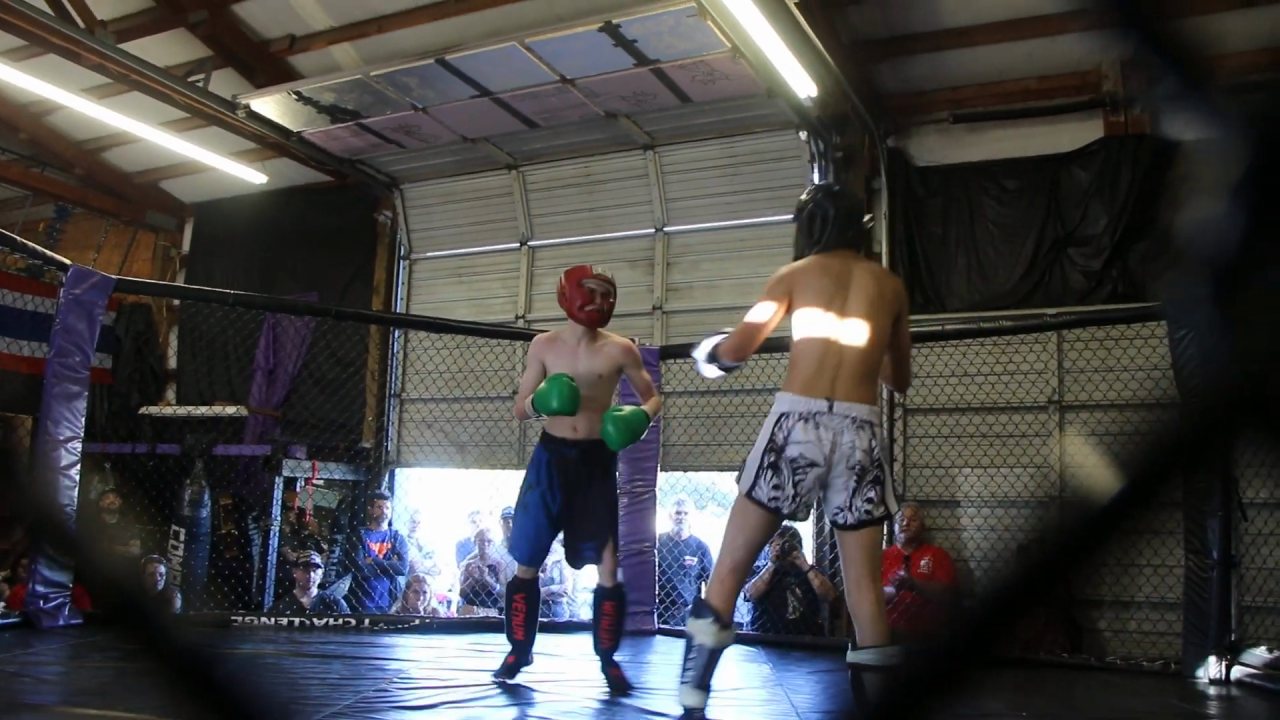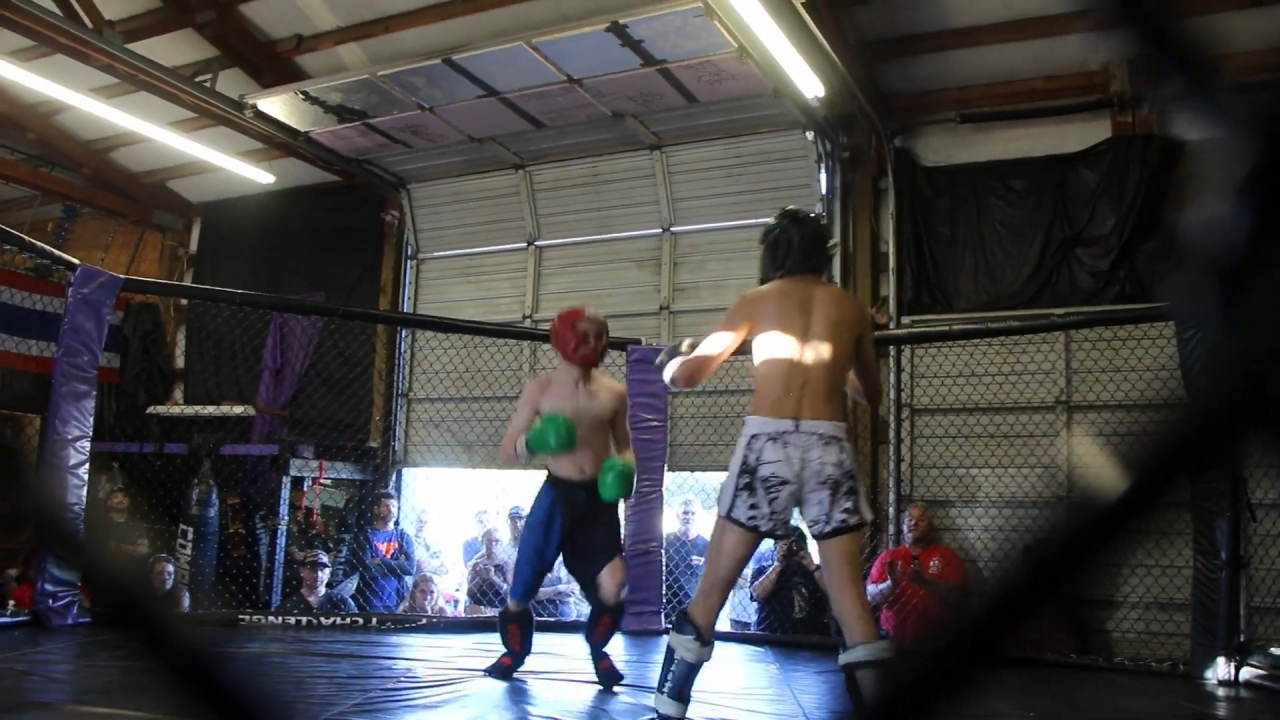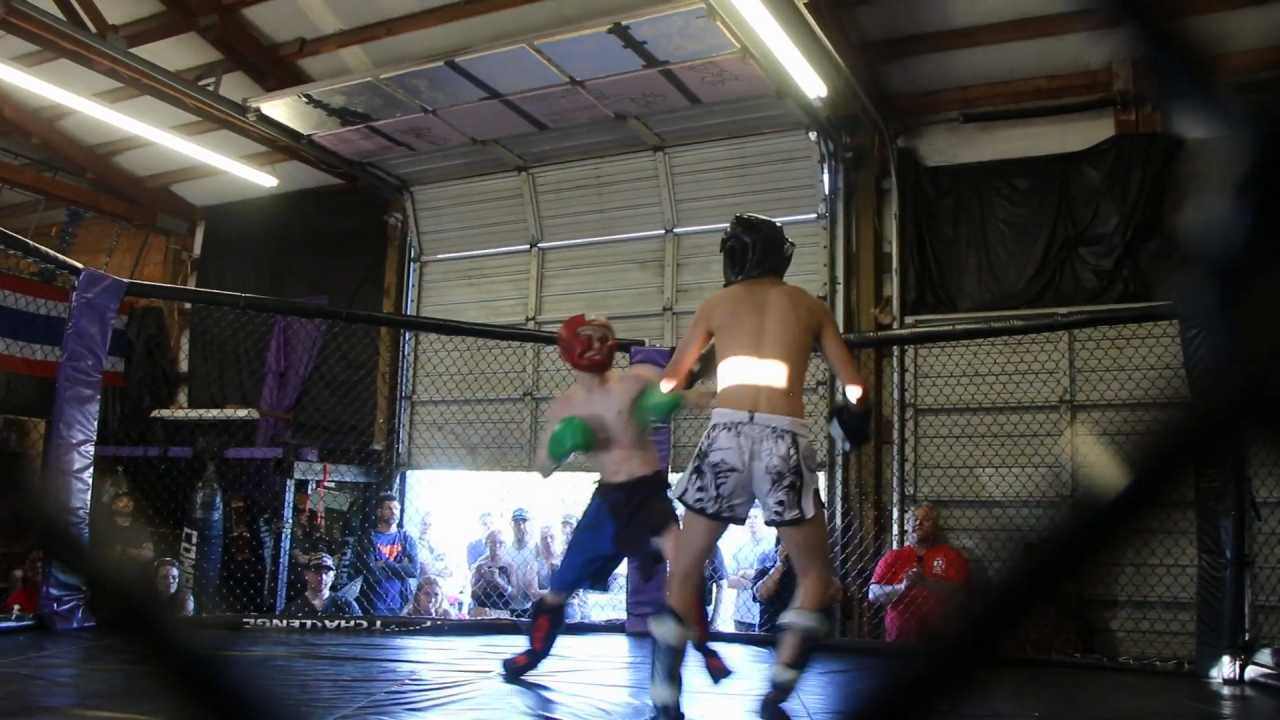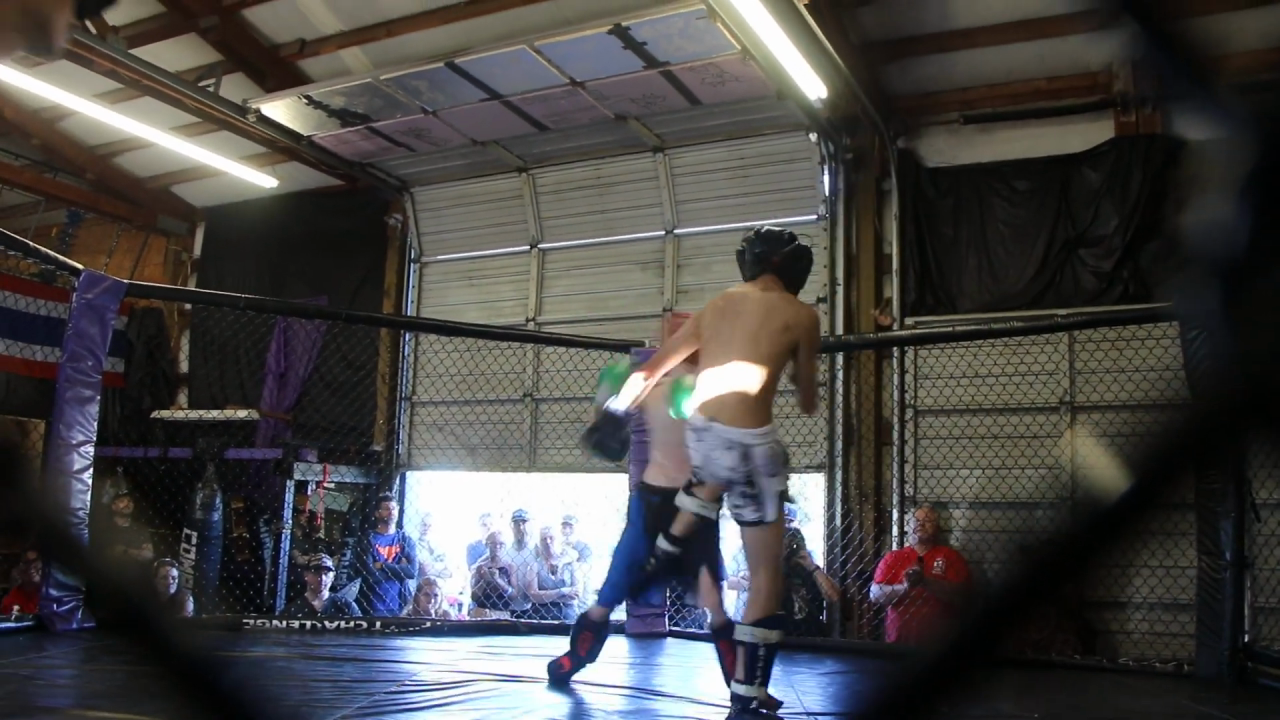
dt=0.2s
person 1, frame 1
left shoulder: (796, 275)
right shoulder: (890, 285)
left elbow: (737, 349)
right elbow: (900, 379)
left wrist: (714, 347)
left hip: (797, 425)
right hip: (860, 431)
left knee: (728, 571)
right knee: (863, 593)
person 1, frame 2
left shoulder: (755, 301)
right shoulder: (852, 308)
left elbow: (689, 374)
right elbow: (871, 394)
left wrist: (674, 360)
left hip: (767, 446)
right hip: (829, 450)
left knee: (711, 591)
right knee: (850, 601)
person 1, frame 3
left shoulder: (718, 304)
right shoulder: (811, 306)
left elbow: (670, 380)
right elbow: (853, 385)
left wrist: (673, 370)
right wrist: (853, 411)
left hip: (726, 434)
right hip: (784, 442)
left knee: (682, 578)
right knee: (816, 575)
person 1, frame 4
left shoulder: (720, 303)
right shoulder: (803, 316)
left elbow: (657, 366)
right elbow: (807, 402)
left wrist: (619, 407)
left hip: (701, 433)
right hip: (749, 443)
right knee: (766, 580)
left ankle: (671, 541)
person 2, frame 1
left shoulder: (622, 349)
right shoulder: (544, 345)
left elbow: (651, 399)
right elbow: (520, 408)
left wrist: (637, 415)
right wrist: (539, 404)
left hip: (598, 459)
right hip: (553, 456)
left knee: (606, 565)
right knee: (526, 561)
left ankle: (606, 656)
right ankle: (519, 651)
person 2, frame 2
left shoulder: (614, 393)
right shoulder: (538, 390)
left elbow: (624, 444)
right elbow: (508, 451)
left wrist: (624, 467)
right wrist: (534, 444)
left hip: (599, 499)
right hip: (556, 496)
left knee: (610, 591)
right knee: (521, 591)
left ankle: (598, 648)
right ankle: (515, 653)
person 2, frame 3
left shoulder: (634, 377)
right shoulder: (563, 405)
right elbow: (544, 468)
left wrist: (675, 394)
right wrist: (560, 450)
left hip: (650, 492)
right hip: (607, 499)
right knee: (561, 585)
left ankle: (702, 646)
right ankle: (536, 650)
person 2, frame 4
right shoulder: (651, 391)
left hip: (693, 504)
right hip: (650, 501)
left knee: (710, 602)
right knee: (608, 600)
right ankle: (578, 653)
